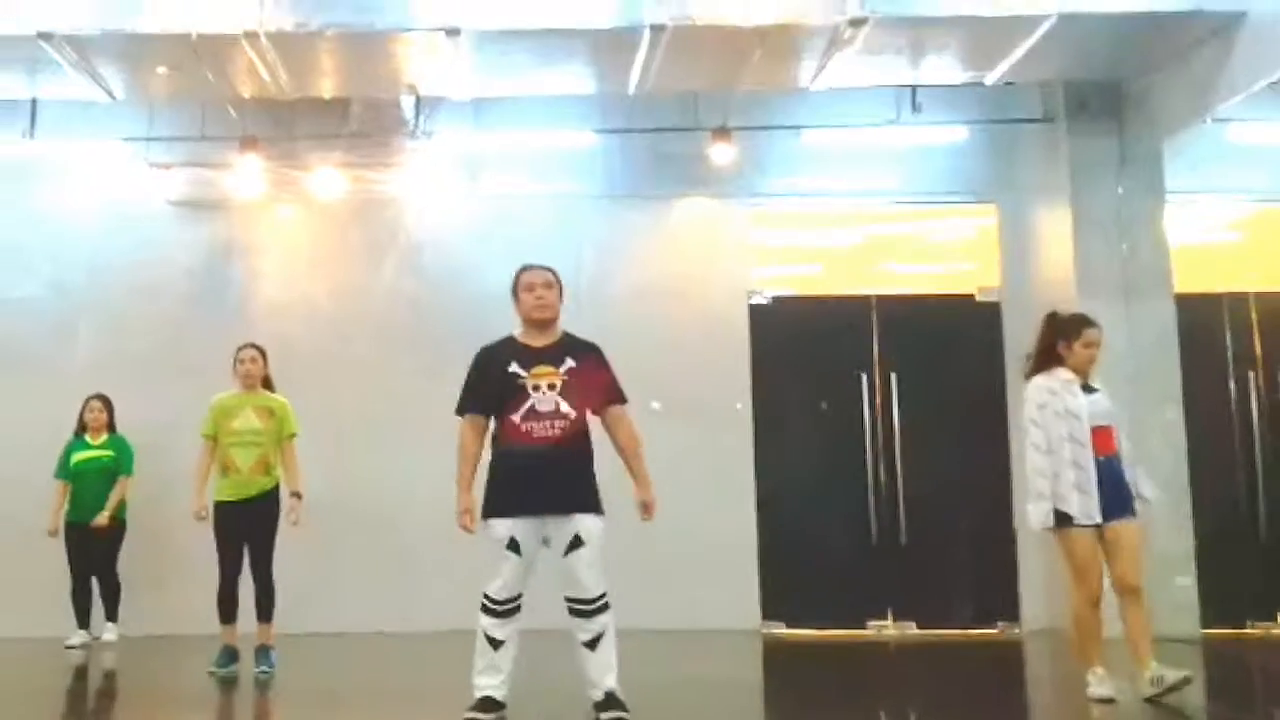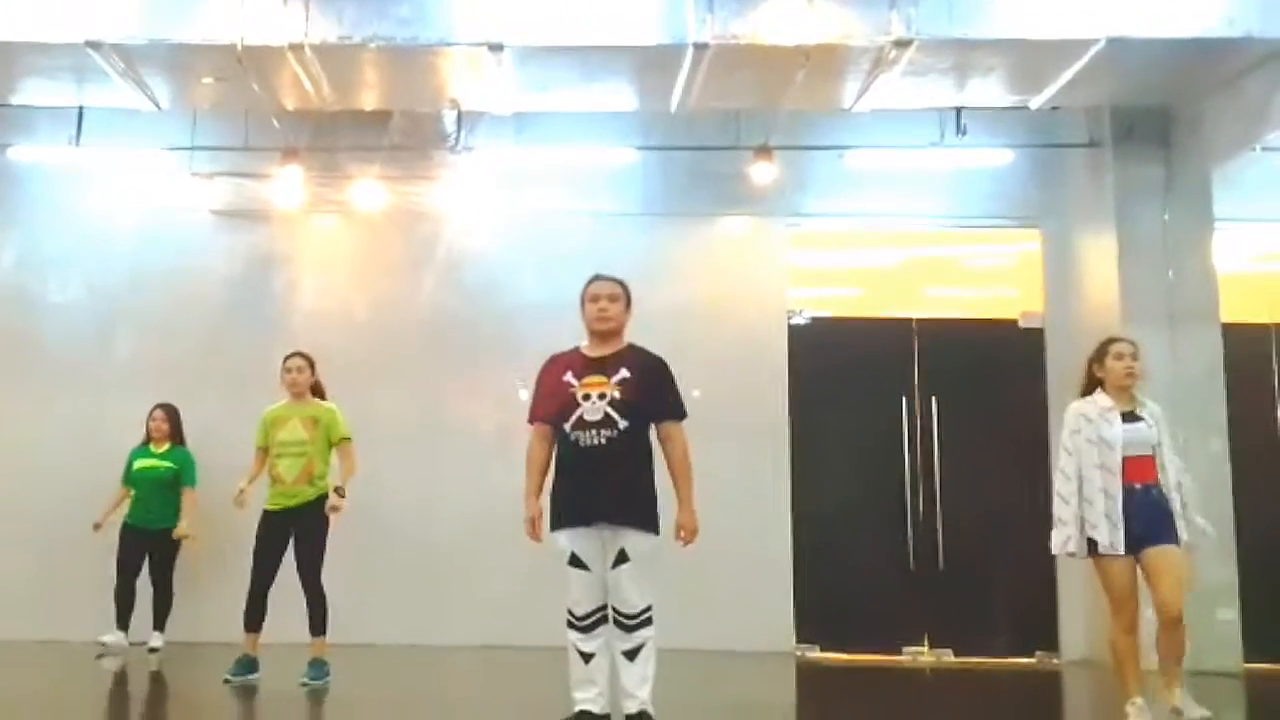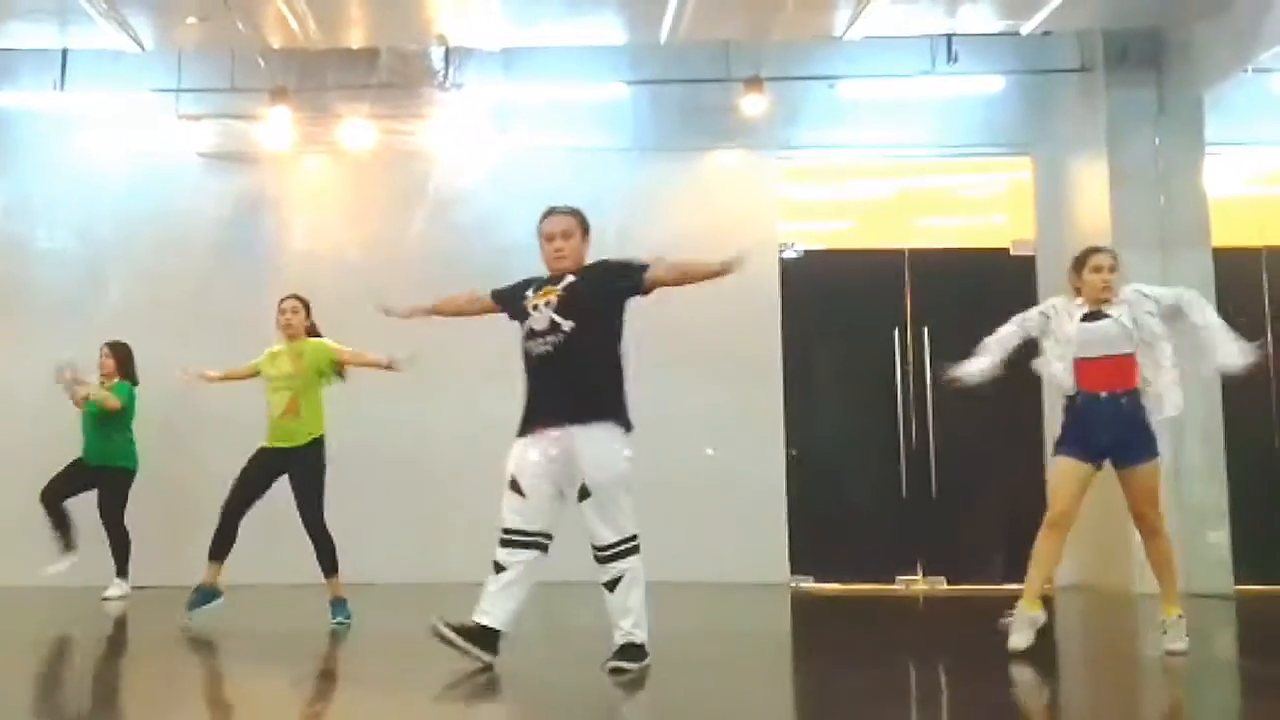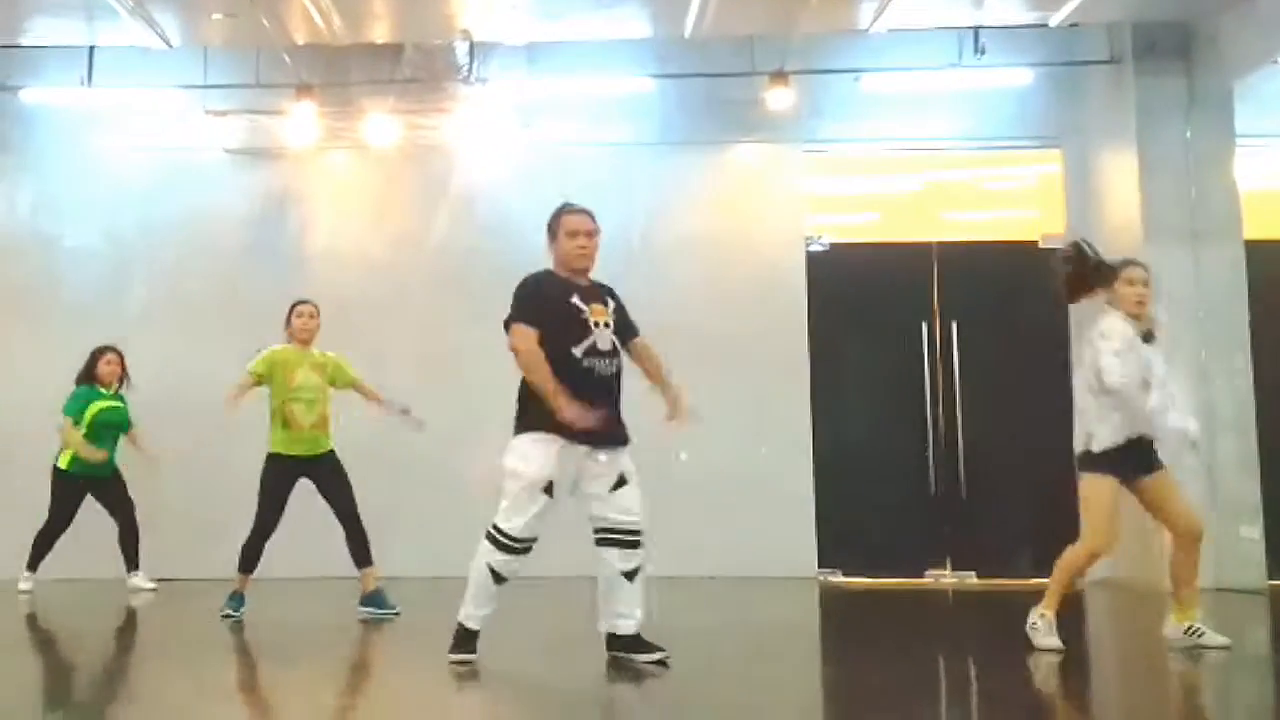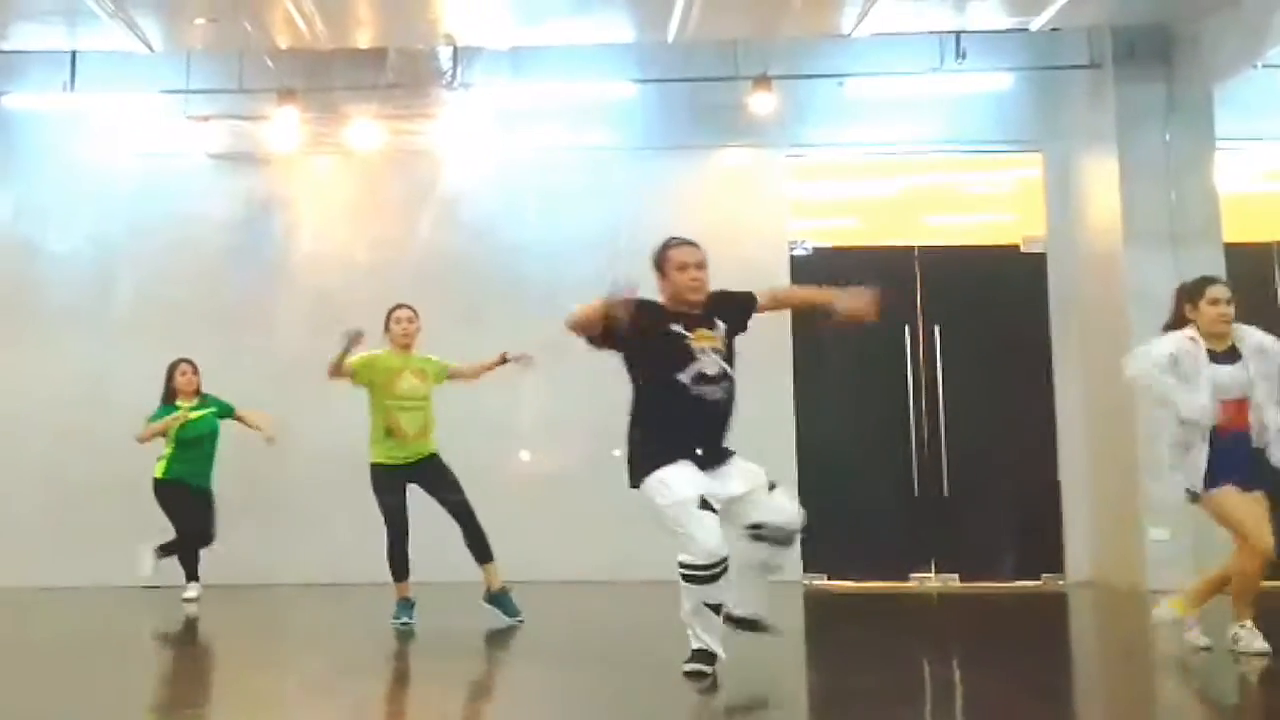
dt=1s
person 1, frame 1
left shoulder: (586, 355)
right shoulder: (493, 358)
left elbow: (617, 420)
right elbow: (472, 427)
left wrist: (642, 482)
right wrist: (465, 491)
left hip: (576, 497)
right hip: (511, 499)
left knee: (589, 595)
right knee: (502, 594)
person 1, frame 2
left shoulder: (649, 367)
right shoulder: (556, 368)
left elbow: (672, 437)
right elbow: (541, 436)
left wrist: (686, 504)
right wrist: (531, 499)
left hip: (631, 510)
right hip: (573, 510)
left knee: (631, 608)
right knee: (583, 611)
person 1, frame 3
left shoulder: (604, 279)
right shoulder: (525, 290)
left elbow: (658, 272)
right elbow: (479, 302)
left wrist: (715, 269)
right wrist: (420, 308)
left hip: (593, 427)
right hip: (538, 429)
left knee: (613, 535)
right knee: (520, 531)
left ankle: (632, 640)
right ankle: (487, 629)
person 1, frame 4
left shoulder: (607, 296)
right shoulder: (538, 290)
left elbow: (637, 345)
right elbow: (522, 343)
left wrist: (669, 392)
right wrist: (561, 402)
left hip: (607, 437)
right hip: (546, 432)
left knee: (623, 531)
right knee: (514, 529)
left ankle: (622, 634)
right ankle: (469, 625)
person 1, frame 5
left shoulder: (717, 309)
right shoulder: (641, 318)
left elbow: (773, 297)
right elbow: (578, 324)
left wrist: (835, 299)
right wrist: (607, 308)
left hip: (715, 456)
right hip: (664, 460)
left knee: (783, 519)
right knee: (705, 550)
left ankle: (740, 607)
right ankle: (704, 647)
person 2, frame 1
left shoulder: (1097, 388)
right shoulder: (1042, 387)
right elbow: (1039, 447)
left wrist: (1140, 485)
right wrist: (1041, 502)
left hip: (1114, 483)
right hip: (1074, 491)
left knee: (1131, 583)
right knee: (1088, 588)
left ankle: (1150, 672)
right ankle: (1095, 672)
person 2, frame 2
left shoulder: (1152, 412)
right shoulder: (1082, 413)
left elbow: (1171, 467)
right elbow: (1069, 472)
left wrist: (1188, 516)
right wrist: (1066, 528)
left hip: (1155, 511)
right hip: (1110, 517)
left knee: (1173, 609)
right knee: (1125, 617)
person 2, frame 3
left shoulder: (1137, 301)
right shoulder: (1057, 311)
left elbow: (1189, 302)
right elbow: (1013, 331)
left wrist: (1221, 342)
right wrist: (983, 363)
left hip: (1129, 419)
right hip: (1081, 422)
left knee: (1150, 522)
right knee: (1056, 518)
left ankle: (1173, 614)
right ankle: (1028, 612)
person 2, frame 4
left shoulder: (1149, 331)
right shoulder: (1110, 330)
left elbow: (1156, 389)
right elbow: (1115, 380)
left wrist: (1182, 420)
right wrist: (1167, 414)
left hip: (1138, 447)
right hip: (1102, 445)
left knee: (1190, 529)
right knee: (1097, 542)
left ankle: (1183, 620)
right ankle: (1044, 614)
person 2, frame 5
left shoulder: (1248, 340)
right shoulder: (1182, 346)
right elbow: (1139, 365)
right wrist: (1192, 406)
left hip: (1249, 457)
right hip: (1207, 462)
left ankle: (1182, 606)
right ankle: (1242, 624)
person 3, frame 1
left shoulder: (278, 406)
right shoulder: (219, 405)
left elbow: (287, 454)
right elbow: (208, 453)
left wrist: (295, 493)
right wrist: (199, 494)
left hip: (264, 497)
right hip: (226, 499)
left knee: (261, 572)
right knee: (228, 572)
left ankle: (263, 647)
right ankle: (229, 647)
person 3, frame 2
left shoulder: (327, 413)
right shoulder: (271, 415)
left elbow: (347, 457)
right elbow: (261, 458)
left wrist: (339, 490)
right wrist: (246, 483)
left hip: (312, 506)
right hip: (275, 507)
left knee: (310, 581)
right knee: (260, 581)
left ankle: (318, 661)
right ankle: (249, 657)
person 3, frame 3
left shoulder: (316, 349)
right shoulder: (273, 353)
left elbow: (349, 356)
right elbow: (251, 370)
left wrist: (386, 363)
right wrist: (216, 376)
left hip: (306, 447)
right hip: (272, 448)
left knee: (313, 523)
right knee: (231, 511)
left ankle: (337, 600)
right ankle: (208, 587)
person 3, frame 4
left shoulder: (329, 362)
right shoulder: (274, 357)
left elbow: (362, 388)
right elbow: (246, 382)
left wrist: (392, 406)
right wrist: (235, 397)
left hip: (323, 455)
right hip: (282, 456)
left knee: (351, 519)
right knee: (264, 526)
left ankle: (371, 593)
right ankle: (238, 594)
person 3, frame 5
left shoulder: (428, 365)
right shoulder: (374, 361)
left elbow: (466, 372)
right elbow: (334, 372)
left wrist: (502, 360)
right wrist: (346, 350)
left hip: (426, 458)
right hip: (386, 463)
left knee: (466, 515)
right knee: (398, 531)
left ankle: (497, 590)
right ankle: (404, 600)
person 4, frame 1
left shoulder: (119, 445)
right shoulder: (73, 446)
left elbow: (122, 482)
right elbow: (63, 484)
left wrist: (106, 513)
right wrist: (55, 517)
left hip: (108, 521)
right hip: (77, 522)
left knee: (105, 571)
right knee: (79, 575)
left ankle: (111, 623)
right ankle: (83, 630)
person 4, frame 2
left shoulder: (182, 456)
right shoulder: (137, 453)
left elbow: (188, 492)
right elbow: (125, 488)
left wrist: (185, 523)
right wrist: (105, 515)
left hip: (165, 530)
right hip: (134, 525)
left knee: (161, 580)
right knee: (124, 576)
left ankle: (157, 634)
right ankle: (120, 632)
person 4, frame 3
left shoulder: (124, 389)
right shoulder: (100, 386)
left elbow: (113, 404)
right elbow: (82, 404)
left wrist: (89, 389)
right wrist: (71, 384)
left hip: (117, 464)
right hip: (91, 461)
left knee: (112, 520)
right knee: (49, 495)
left ankle: (121, 581)
right ankle: (68, 551)
person 4, frame 4
left shoulder: (119, 400)
right shoulder: (84, 394)
left elbow: (128, 429)
right elbow: (66, 427)
left wrist: (142, 450)
right wrist: (85, 450)
left hip: (105, 472)
right hip: (71, 471)
left knee: (127, 516)
right knee: (57, 524)
left ankle: (133, 575)
right ankle: (29, 573)
person 4, frame 5
left shoulder: (210, 404)
right shoulder: (167, 411)
left elbow: (241, 415)
right elbow: (141, 436)
left wrist: (264, 428)
right wrist: (173, 420)
left hip: (199, 482)
right hip: (170, 482)
left knee: (204, 537)
right knee: (189, 530)
left ankle: (155, 553)
right ankle: (192, 582)
